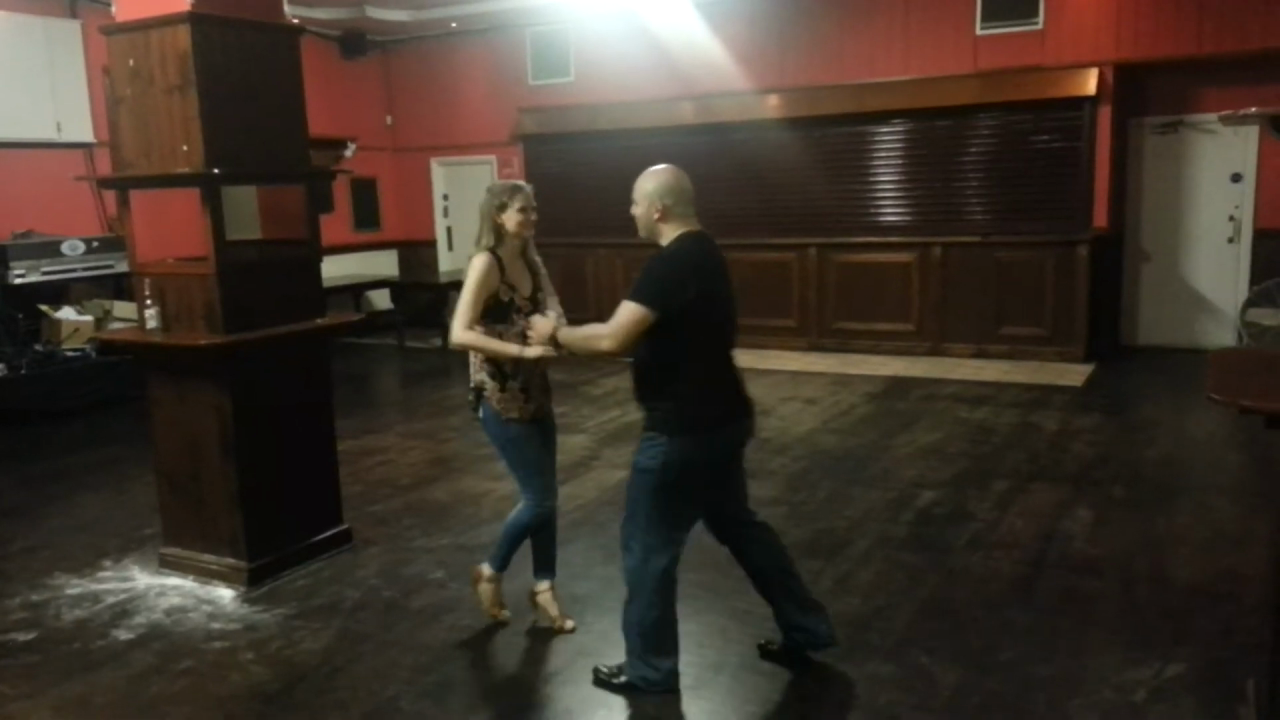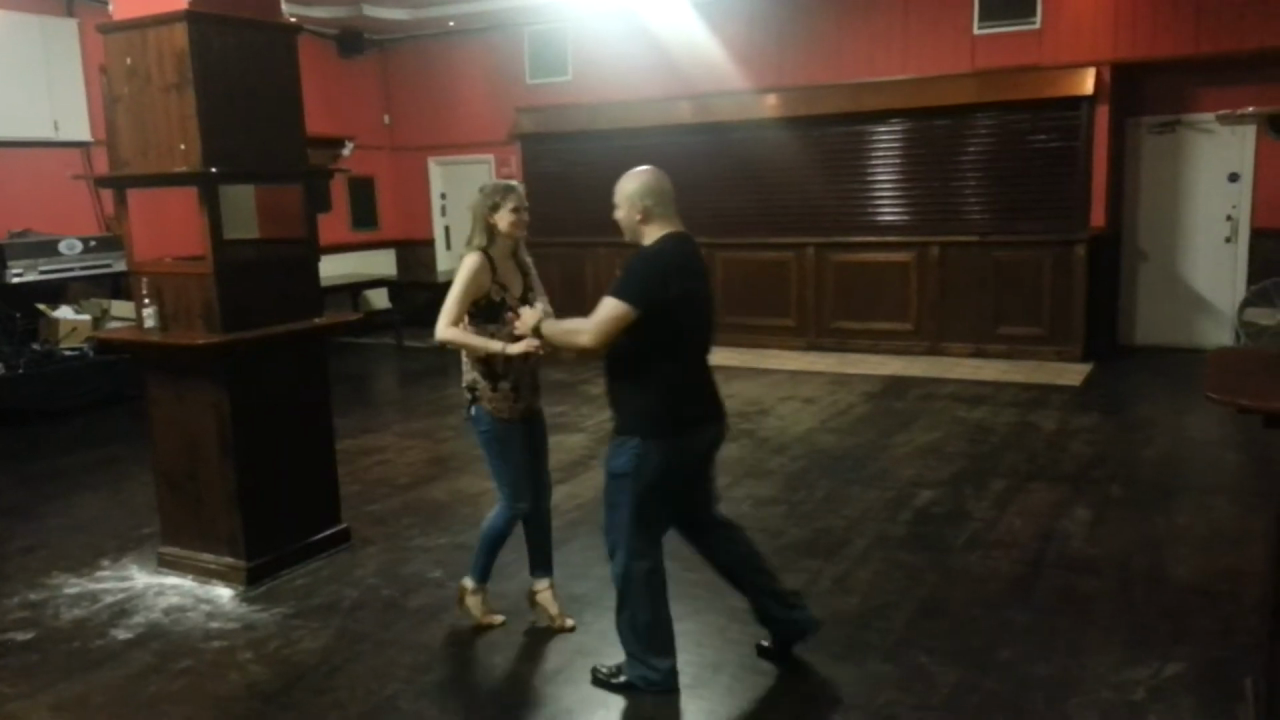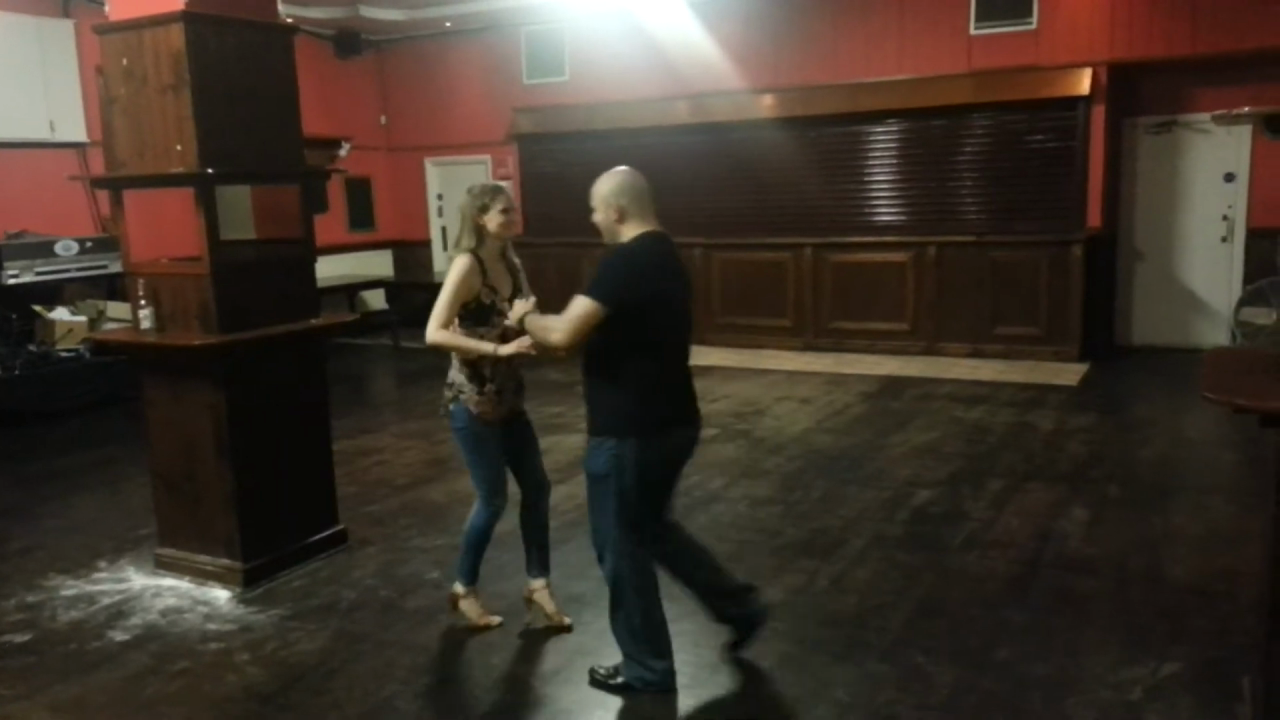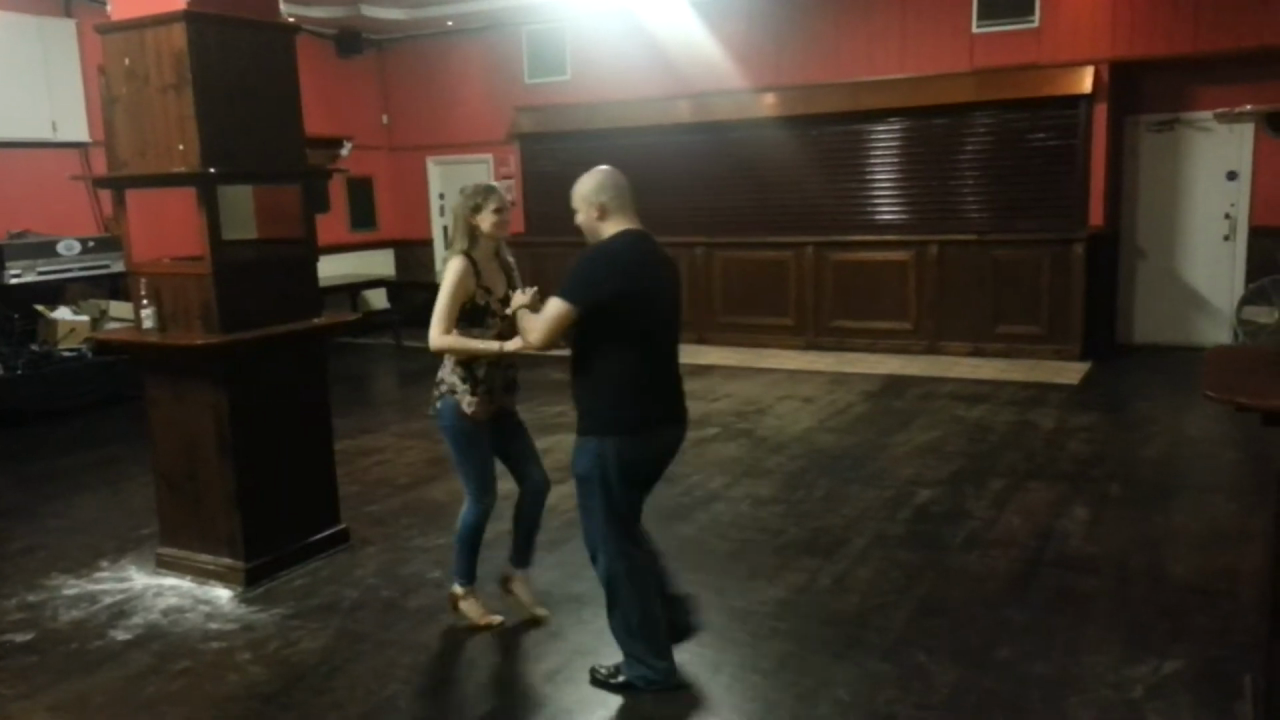
dt=0.1s
person 1, frame 1
left shoulder: (670, 265)
right shoulder: (702, 256)
left elbow: (613, 339)
left wrist: (555, 334)
right wrist: (572, 336)
left hip: (683, 430)
right hip: (723, 419)
left knee: (648, 544)
right knee: (739, 525)
left ankle: (650, 666)
right ankle: (805, 628)
person 1, frame 2
left shoulder: (652, 265)
right shoulder: (684, 257)
left elbow: (593, 335)
left wrist: (540, 326)
right wrist: (556, 328)
left hip: (653, 432)
right hip: (695, 422)
left knee: (632, 548)
right knee: (705, 526)
left ankle: (649, 666)
right ankle: (787, 619)
person 1, frame 3
left shoulder: (624, 264)
right shoulder: (666, 258)
left elbow: (566, 335)
left wrist: (527, 318)
right wrist: (550, 321)
left hip: (627, 431)
right hip: (673, 422)
left knee: (621, 548)
right knee: (651, 527)
left ankle: (647, 667)
right ankle: (737, 605)
person 1, frame 4
left shoulder: (600, 262)
right shoulder: (657, 259)
left elbow: (541, 336)
left wrist: (522, 309)
right wrist: (544, 309)
left hip: (615, 428)
right hip: (662, 420)
left knee: (612, 544)
right knee: (620, 528)
left ankle: (649, 666)
right ankle: (667, 614)
person 2, frame 1
left shoulder: (532, 262)
right shoulder: (486, 264)
left elbow: (554, 316)
right elbow: (460, 333)
right wrist: (521, 351)
left hip: (536, 395)
right hip: (500, 400)
left knee: (546, 498)
right knee: (537, 500)
left ankle: (543, 588)
right ankle: (489, 573)
person 2, frame 2
left shoulder: (522, 262)
right shoulder: (477, 263)
left elbow: (544, 316)
right elbow: (444, 330)
right wrist: (505, 347)
left hip: (525, 394)
right hip: (491, 399)
left knee: (540, 496)
right knee: (516, 501)
left ankle: (541, 587)
right ankle: (472, 587)
person 2, frame 3
left shoulder: (511, 263)
right shoulder: (466, 266)
left elbow: (524, 324)
right elbow: (435, 334)
right wrist: (497, 348)
left hip: (507, 397)
right hip: (472, 400)
left knee: (537, 489)
right knee: (493, 499)
left ankle: (538, 587)
right ankle: (463, 591)
person 2, frame 4
left shoulder: (505, 263)
right shoulder: (461, 267)
right elbow: (438, 339)
right wrist: (500, 346)
left hip: (498, 396)
right hip: (462, 400)
left knee: (536, 482)
right knee: (482, 497)
left ankle: (516, 575)
right ankle: (462, 591)
